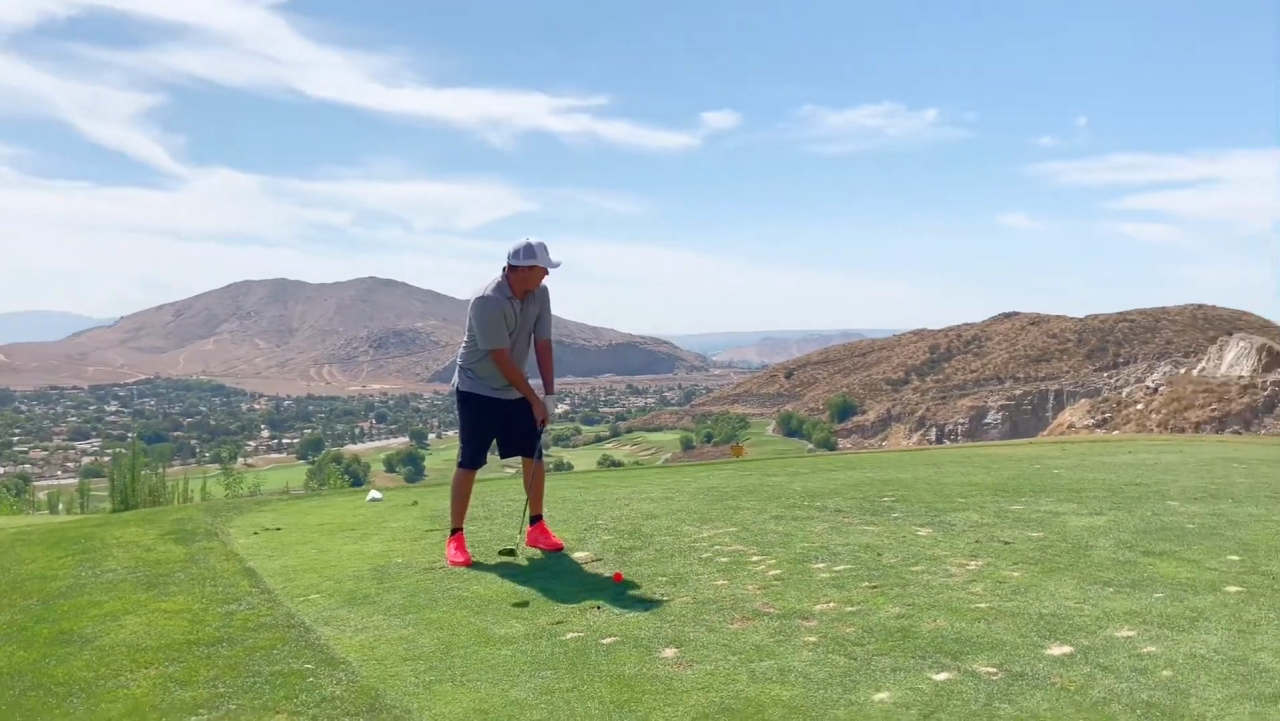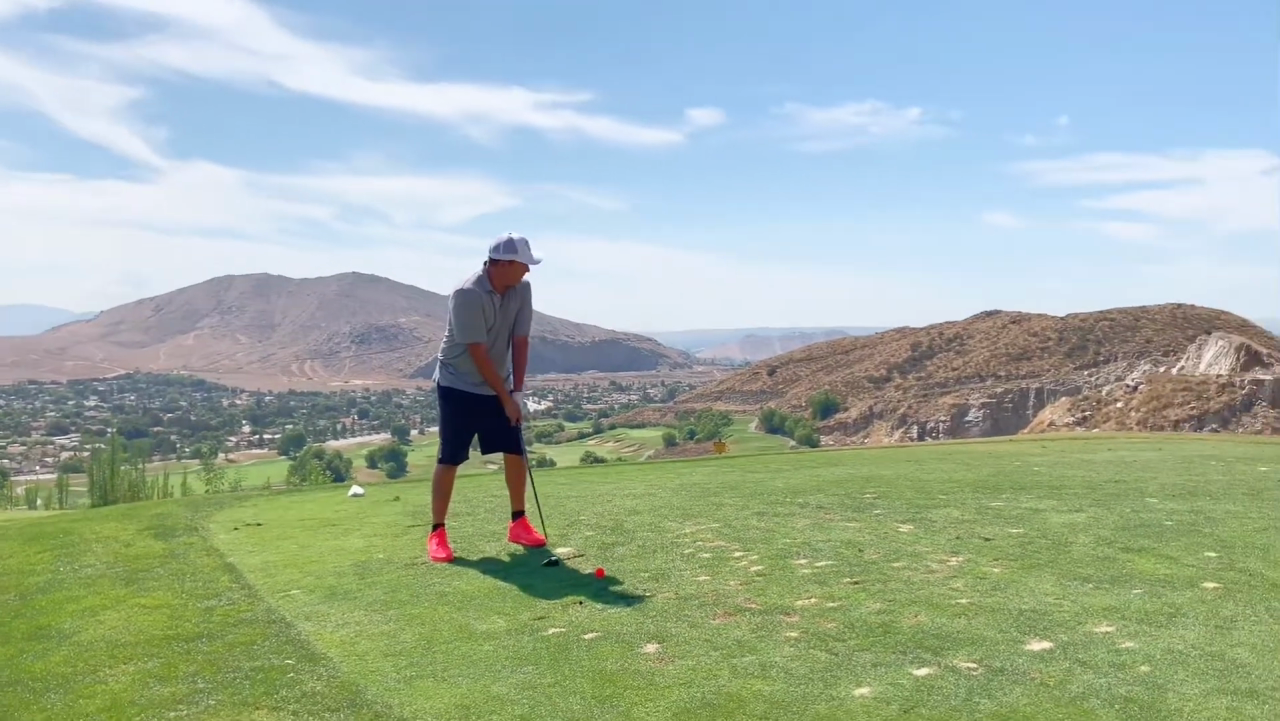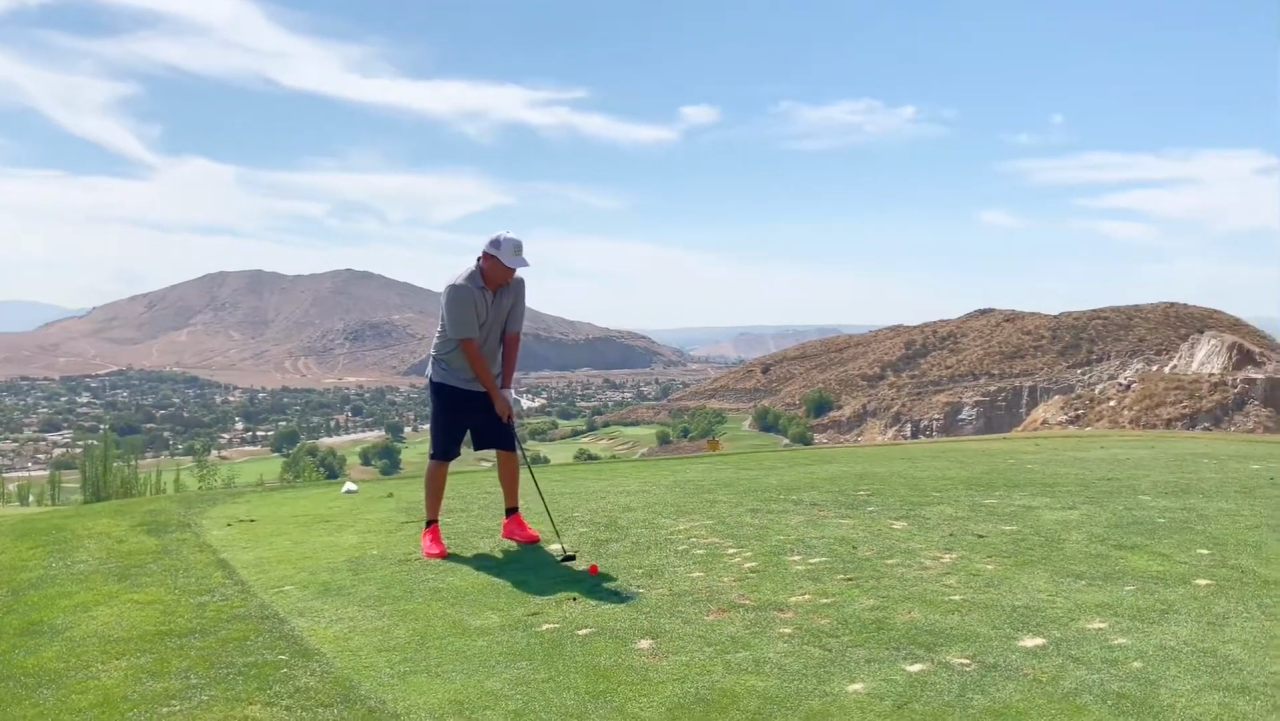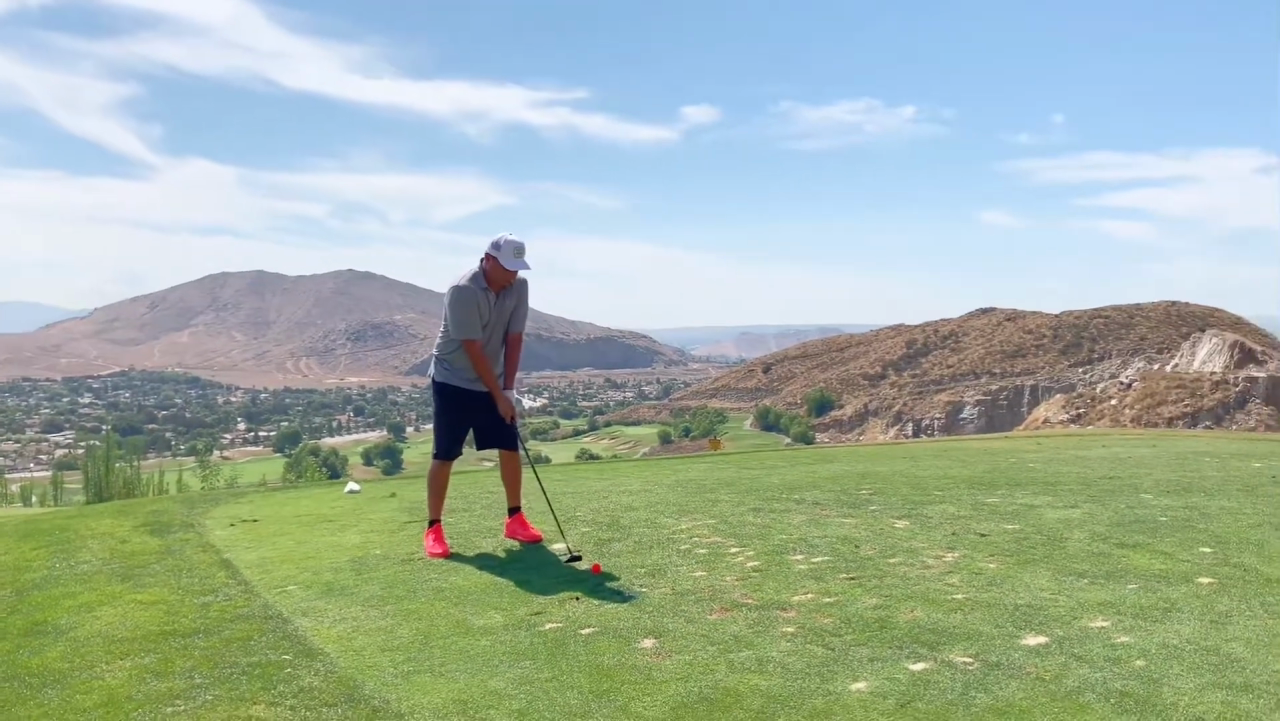
dt=0.2s
person 1, frame 1
left shoulder: (540, 294)
right shoulder: (487, 302)
left elbow: (543, 344)
right elbow: (502, 359)
left wrist: (548, 394)
right wrist: (533, 400)
left hip: (516, 390)
right hip: (477, 390)
left knee: (534, 455)
right knee: (469, 463)
left ankle: (536, 526)
right ankle: (456, 537)
person 1, frame 2
left shoulder: (522, 289)
right shoulder: (466, 295)
left elbow: (520, 342)
right elbow: (478, 354)
left wrist: (517, 392)
right wrist: (505, 398)
left hip: (498, 386)
right hip: (459, 387)
left knee: (516, 451)
right knee: (450, 459)
left ankle: (518, 522)
right ankle: (437, 533)
person 1, frame 3
left shoulder: (516, 286)
right shoulder: (459, 290)
left elbow: (511, 339)
right elbow: (470, 349)
left wrist: (506, 388)
right wrist: (495, 395)
left hip: (491, 382)
right hip: (451, 382)
left knee: (508, 447)
right knee: (442, 455)
left ankle: (512, 519)
right ankle: (431, 529)
person 1, frame 4
left shoulder: (519, 287)
right shoulder: (462, 291)
left elbow: (514, 339)
right elbow: (474, 351)
left wrist: (508, 388)
right wrist: (499, 396)
left hip: (493, 381)
right hip: (453, 382)
left knee: (510, 447)
right knee: (445, 454)
left ankle: (515, 518)
right ankle: (433, 528)
